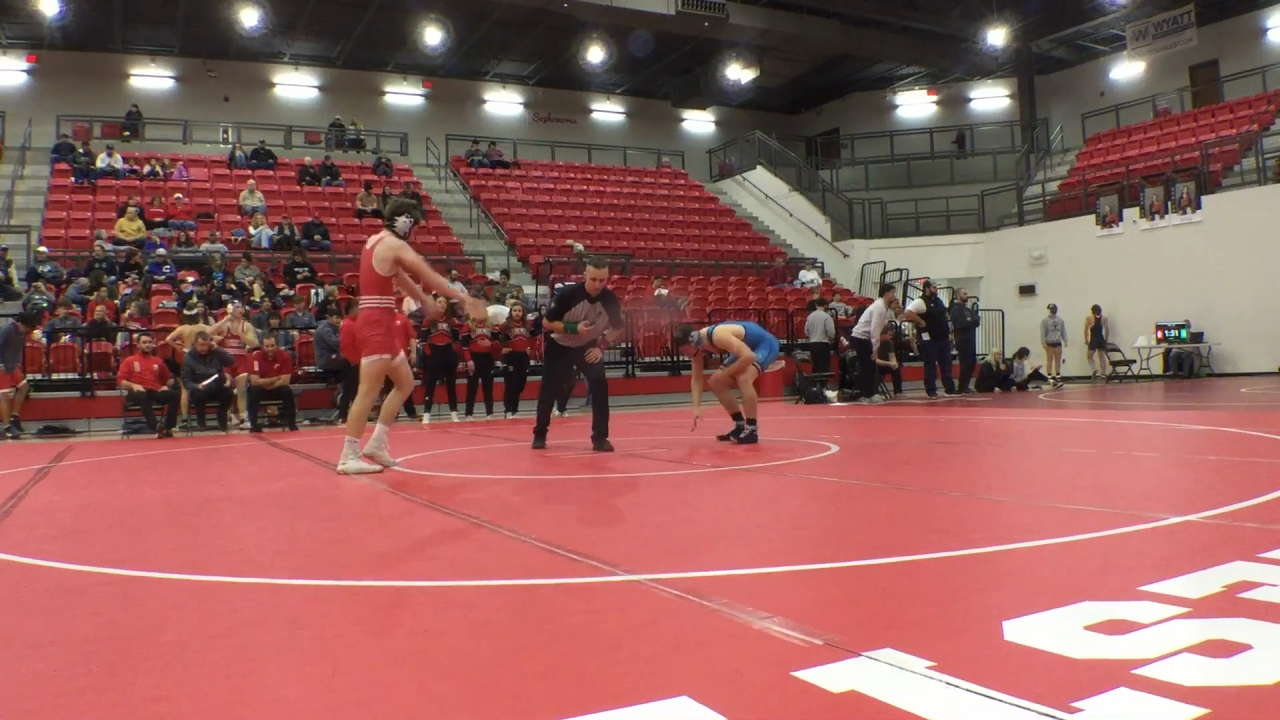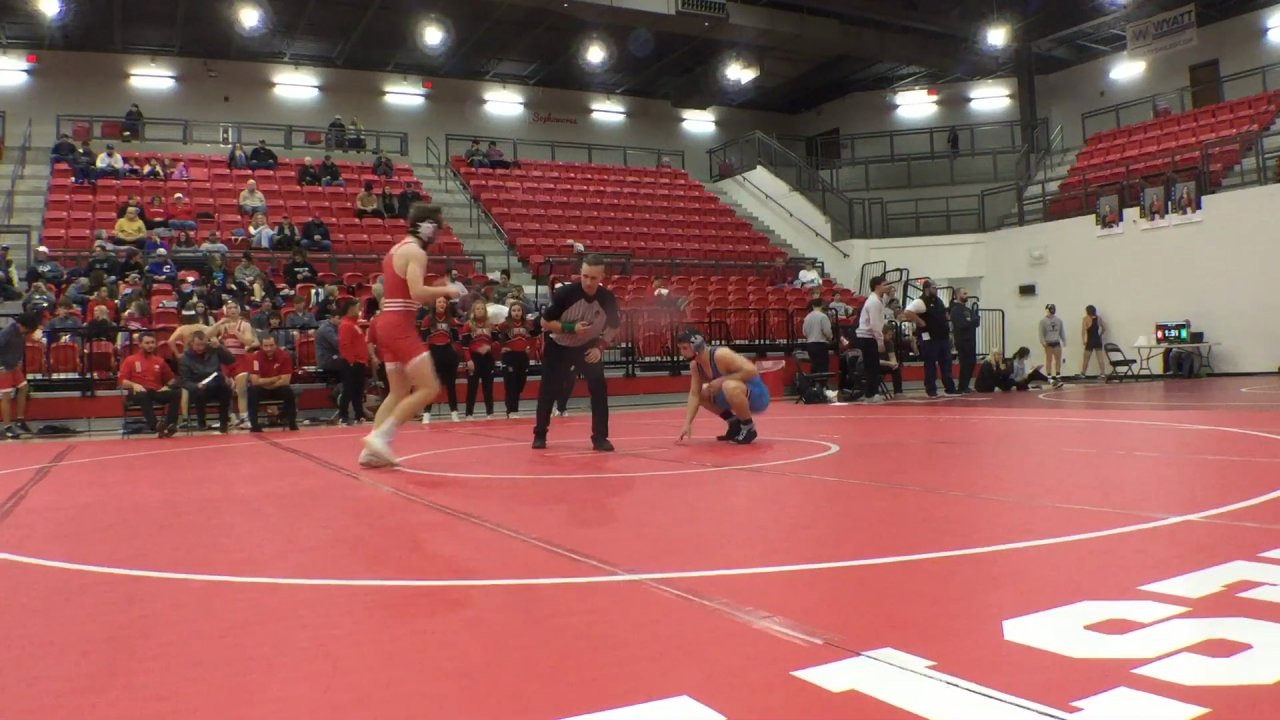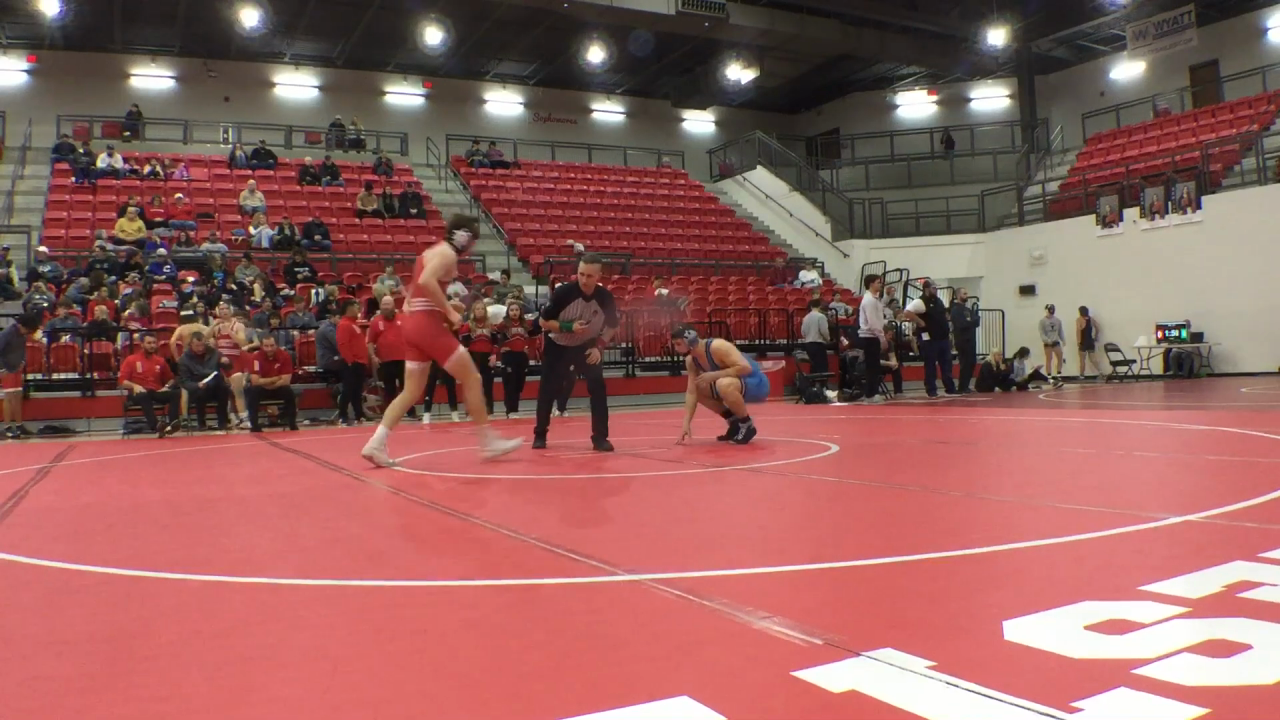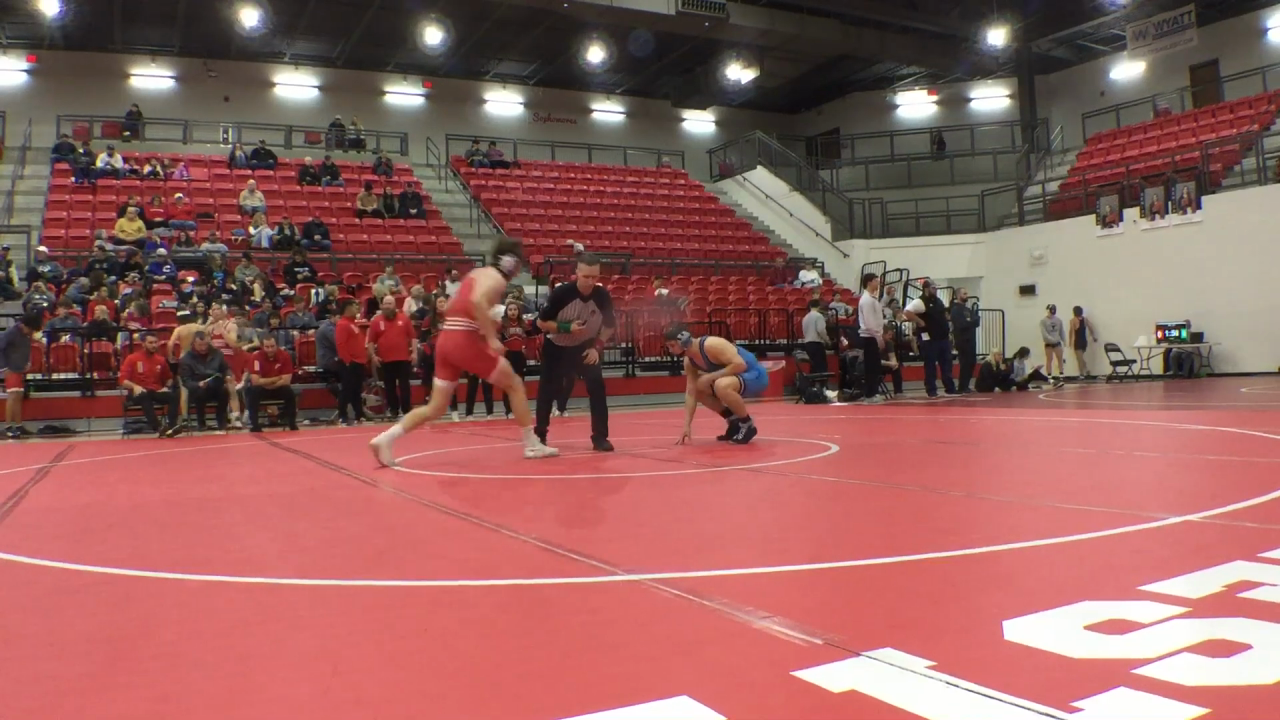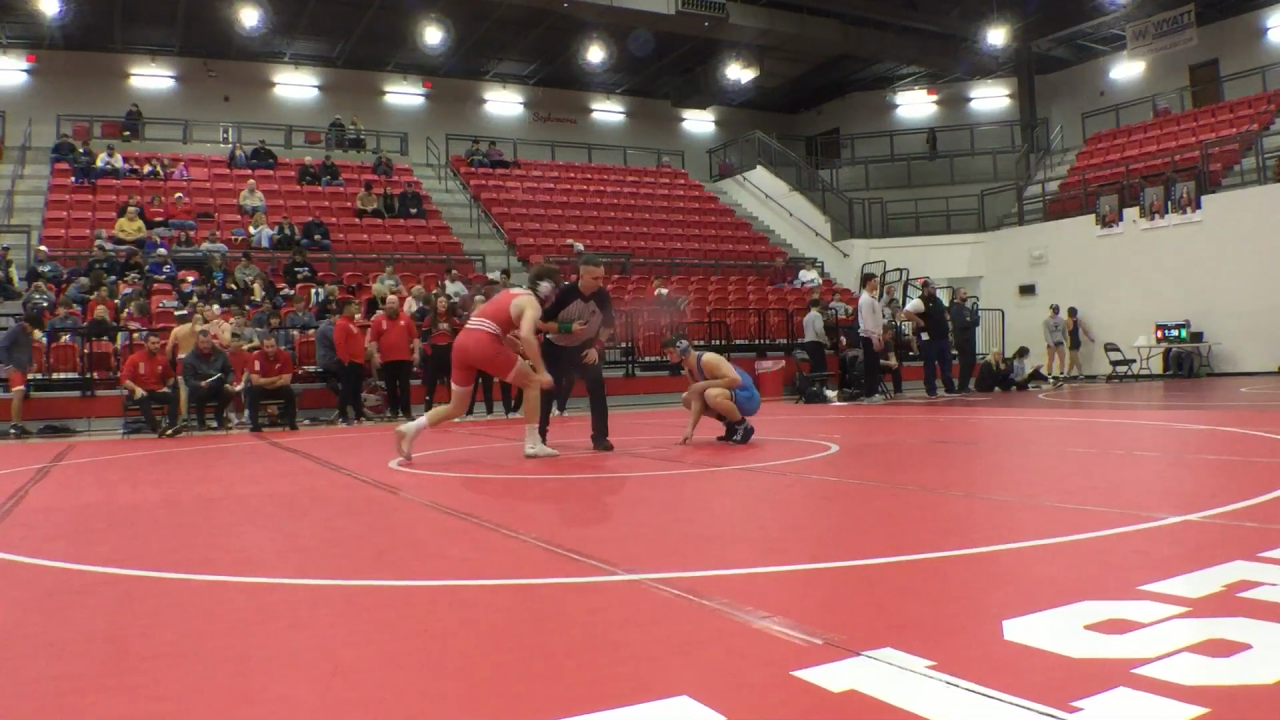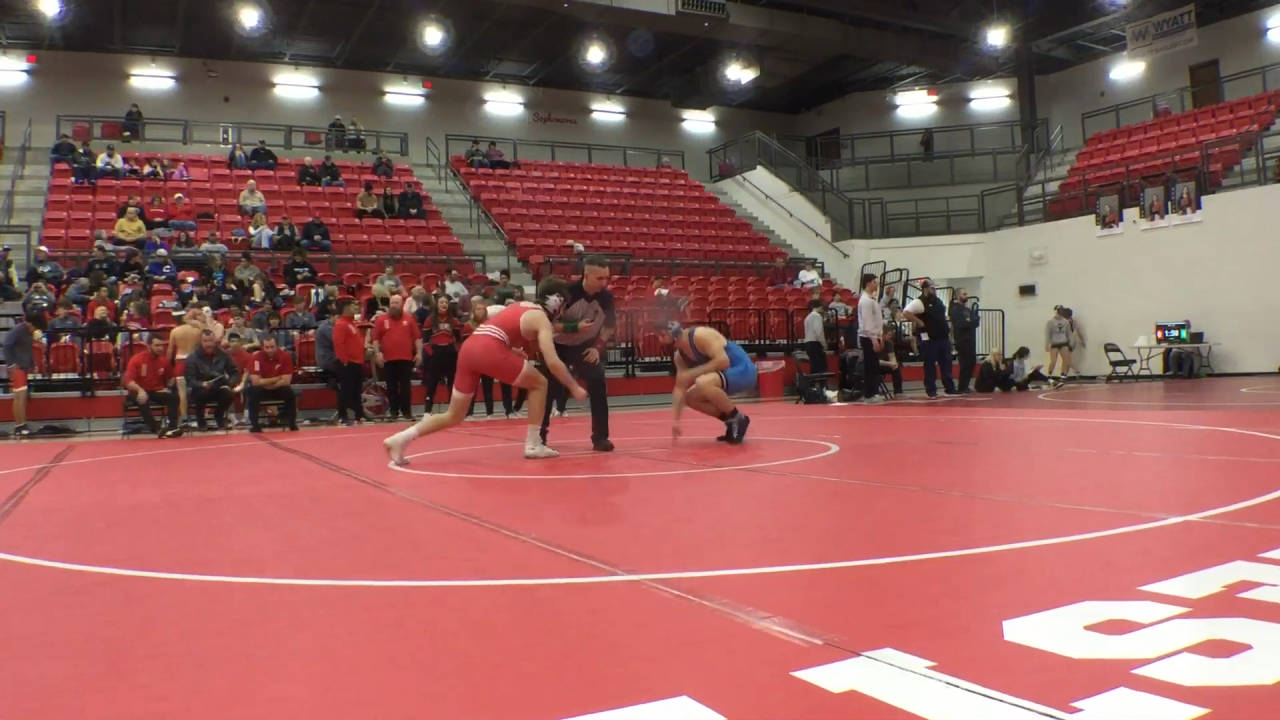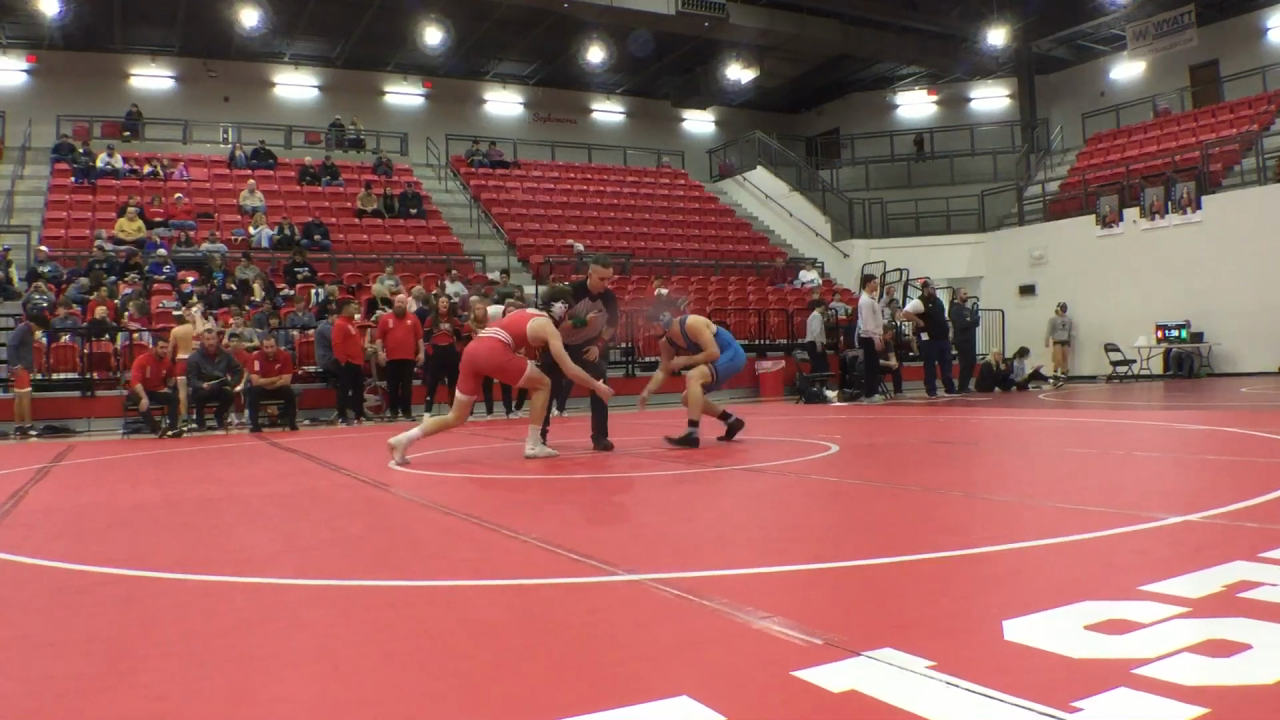
dt=0.2s
person 1, frame 1
left shoulder: (375, 242)
right shoulder: (395, 245)
right elbow: (430, 277)
left wrist: (423, 298)
right wrist: (465, 299)
left hip: (375, 321)
right hip: (376, 323)
left knee: (406, 383)
right knee: (368, 392)
left ankle: (376, 445)
right ankle: (348, 457)
person 1, frame 2
left shoulder: (399, 249)
right shoulder: (416, 252)
right elbow: (418, 293)
left wrist: (435, 292)
right wrist: (445, 291)
left hip: (387, 323)
right hip: (399, 325)
left knee: (399, 392)
right knee: (428, 390)
left ankle: (375, 450)
right ankle: (378, 435)
person 1, frame 3
left shoulder: (431, 253)
right shoulder: (447, 254)
right elbow: (425, 281)
left wrist: (442, 306)
right wrist: (449, 311)
left hip: (412, 324)
right hip: (428, 325)
left knee: (412, 393)
right knee: (472, 379)
left ankle: (376, 444)
right ankle: (489, 442)
person 1, frame 4
left shoulder: (475, 274)
right shoulder: (497, 280)
left elbow: (450, 309)
right elbow: (477, 300)
right wrist: (492, 337)
left hip: (446, 340)
right hip: (465, 342)
left knee: (436, 407)
right knee: (515, 386)
left ankle: (387, 438)
right ankle: (532, 445)
person 1, frame 5
left shoulder: (511, 293)
right shoulder: (533, 304)
right elbow: (526, 336)
left wrist: (507, 337)
right wrist: (543, 372)
left hip: (462, 341)
right hip: (483, 344)
left knee: (456, 408)
right knee: (532, 381)
left ankle: (411, 428)
right ankle: (533, 443)
person 1, frame 6
left shoulder: (521, 306)
right shoulder: (542, 320)
right elbow: (551, 360)
left wrist: (515, 352)
right wrist: (574, 386)
left hip: (469, 348)
right hip: (489, 350)
left knee: (453, 416)
right knee: (539, 384)
left ankle: (400, 440)
right ankle: (534, 445)
person 1, frame 7
left shoulder: (525, 312)
right shoulder: (549, 328)
right elbow: (569, 369)
left wrist: (519, 355)
right wrist: (597, 386)
left hip: (473, 349)
right hip: (493, 352)
left knee: (456, 418)
right knee: (542, 384)
left ankle: (404, 439)
right ankle: (533, 444)
person 2, frame 1
left shoulder: (610, 299)
right shoulder: (568, 294)
left elbow: (617, 327)
right elbow: (547, 322)
left wrist: (600, 347)
right wrist: (574, 328)
left hip: (588, 347)
right hip: (559, 346)
left knee: (599, 386)
right knee: (549, 390)
left ankle: (600, 438)
right ankle: (539, 434)
person 2, frame 2
left shoulder: (607, 298)
right shoulder: (565, 293)
left elbow: (614, 326)
right elbow: (545, 322)
left wrist: (600, 347)
right wrist: (571, 328)
left hip: (587, 347)
right hip: (558, 347)
left knee: (599, 386)
right knee: (549, 390)
left ankle: (600, 437)
right ankle: (540, 434)
person 2, frame 3
left shoulder: (605, 297)
right shoulder: (563, 292)
left elbow: (612, 326)
right elbow: (543, 321)
left wrist: (599, 346)
right wrist: (569, 327)
left hip: (587, 346)
right hip: (557, 347)
left knee: (598, 386)
right knee: (549, 389)
left ankle: (600, 437)
right ankle: (540, 434)
person 2, frame 4
left shoulder: (602, 296)
right shoulder: (561, 293)
left elbow: (609, 326)
right elbow: (541, 322)
left wrist: (597, 347)
right wrist: (567, 328)
left hip: (585, 347)
right hip: (556, 347)
left knee: (597, 386)
right knee: (547, 390)
left ankle: (600, 437)
right ankle: (539, 434)
person 2, frame 5
left shoulder: (603, 296)
right shoulder: (562, 294)
left elbow: (608, 326)
right elbow: (541, 323)
left wrist: (596, 347)
right wrist: (568, 329)
left hip: (585, 347)
right hip: (556, 347)
left knee: (597, 386)
right knee: (547, 390)
left ankle: (600, 437)
right ankle: (539, 434)
person 2, frame 6
left shoulder: (606, 297)
right shoulder: (566, 293)
left elbow: (610, 325)
left wrist: (598, 346)
right wrist: (574, 327)
left hip: (586, 346)
right hip: (558, 346)
left knee: (598, 385)
right knee: (548, 389)
left ankle: (600, 437)
right ankle: (539, 434)
person 2, frame 7
left shoulder: (609, 297)
right shoulder: (571, 292)
left elbow: (612, 325)
left wrist: (598, 345)
right wrist: (583, 321)
left hip: (588, 346)
left ankle: (600, 437)
right ankle: (540, 434)
